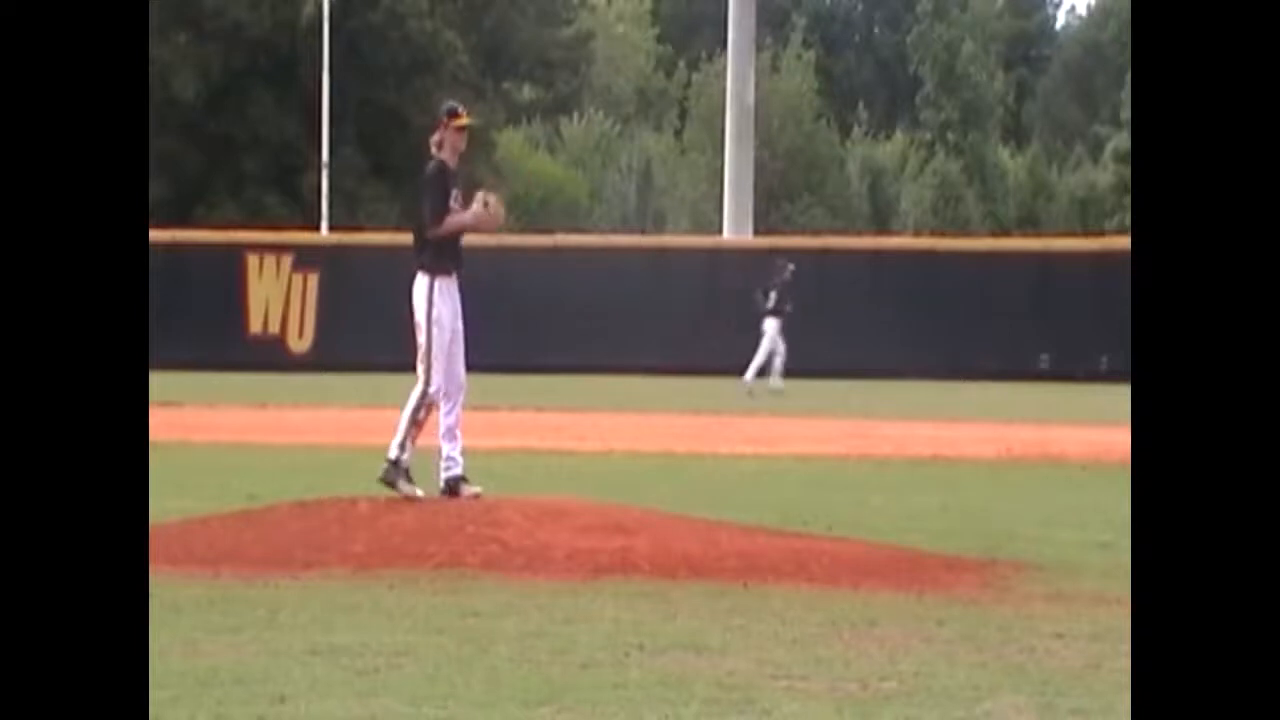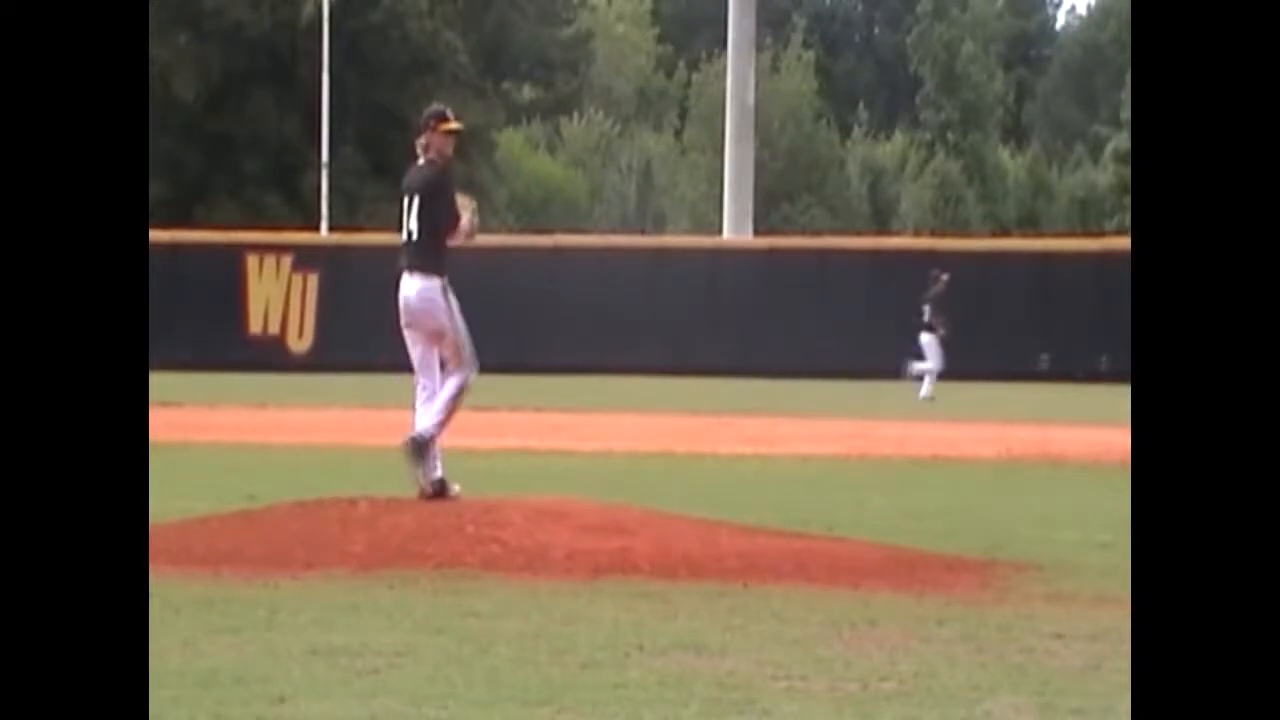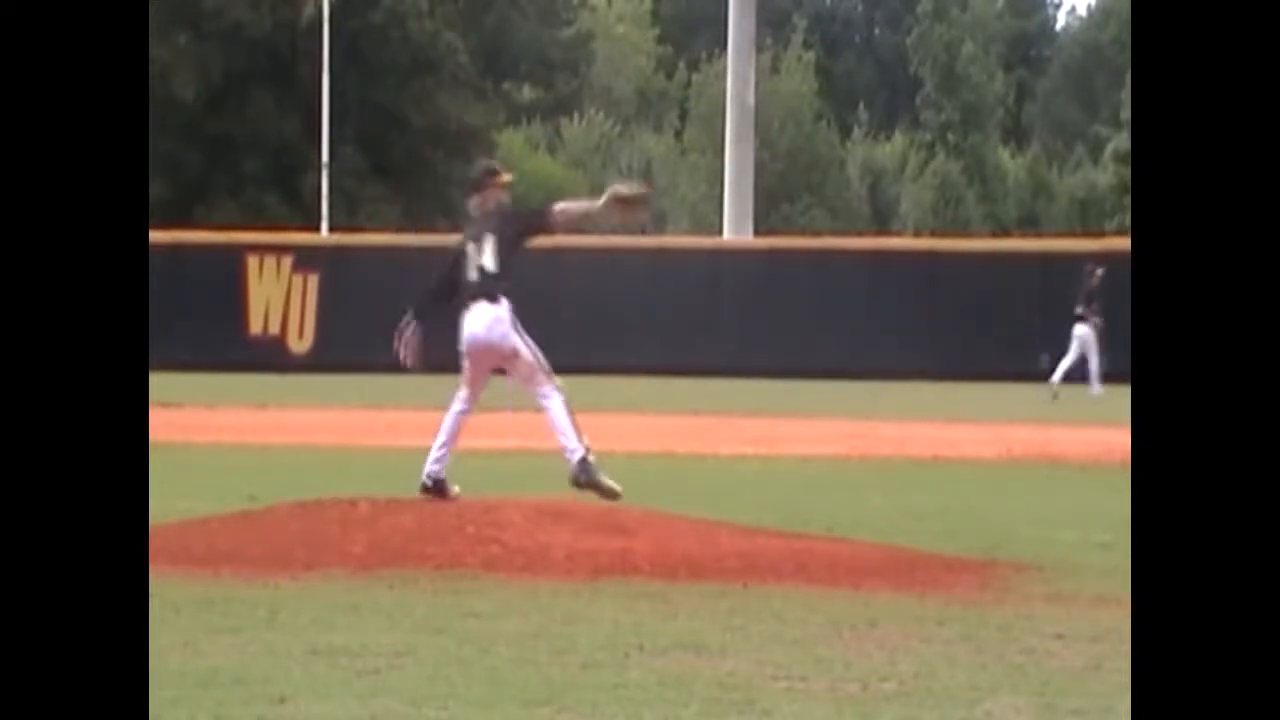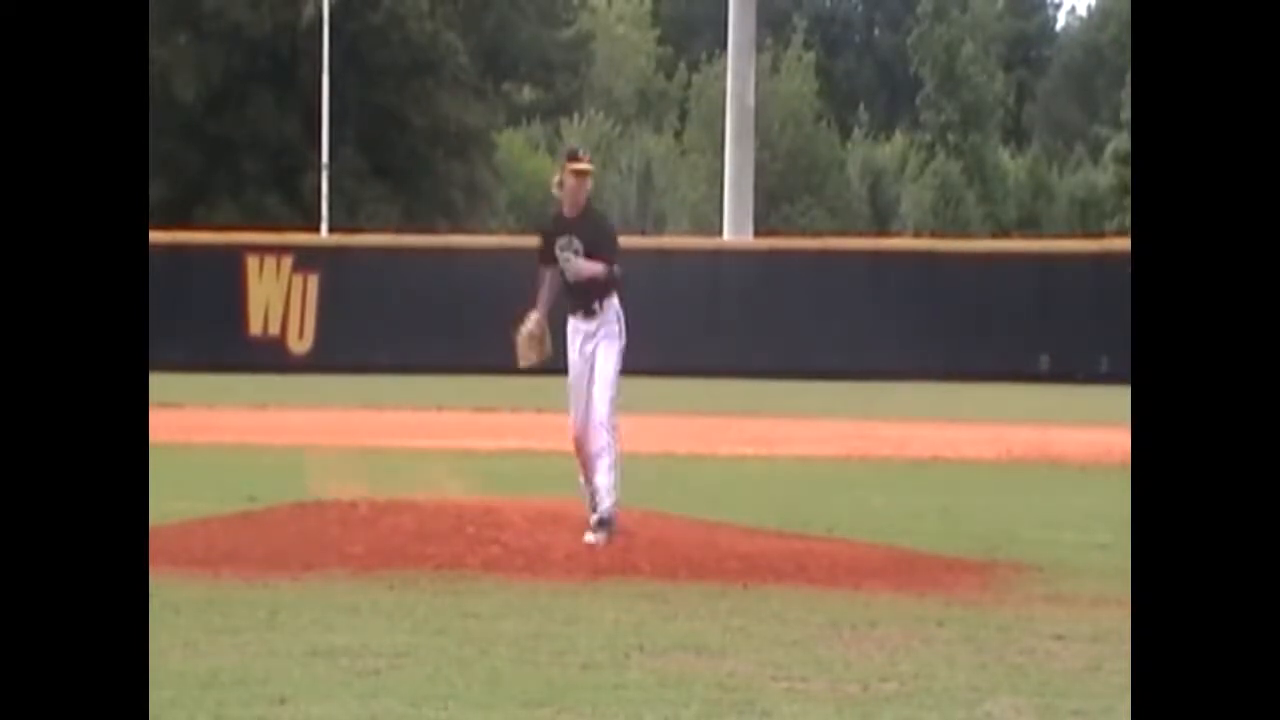
dt=1s
person 1, frame 1
left shoulder: (453, 175)
right shoulder: (433, 172)
right elbow: (432, 227)
left wrist: (469, 221)
right wrist: (469, 216)
left hip: (450, 284)
right hip: (432, 284)
left knee: (454, 382)
right knee: (432, 381)
left ankle: (451, 473)
right ankle: (396, 460)
person 1, frame 2
left shoulder: (411, 176)
right shoulder: (439, 175)
right elbow: (449, 231)
left wrist: (455, 222)
right wrist: (467, 223)
left hip: (408, 285)
right hip: (430, 286)
left knee: (428, 381)
right knee: (462, 369)
left ankle: (431, 475)
right ankle: (422, 439)
person 1, frame 3
left shoulder: (467, 236)
right shoulder: (507, 218)
left elbow: (442, 287)
right elbow: (553, 215)
left wrist: (413, 322)
right wrist: (601, 205)
left hip: (468, 322)
right hip: (496, 317)
left knee: (465, 399)
right knee: (547, 390)
left ankle: (433, 475)
right ankle: (580, 464)
person 1, frame 4
left shoulder: (598, 222)
right shoulder: (553, 225)
left elbow: (614, 271)
left wrist: (592, 269)
right wrist: (539, 312)
left hip: (605, 320)
right hip: (575, 323)
left knee: (600, 415)
right knee: (579, 426)
left ankle: (606, 512)
right ankle: (593, 501)
